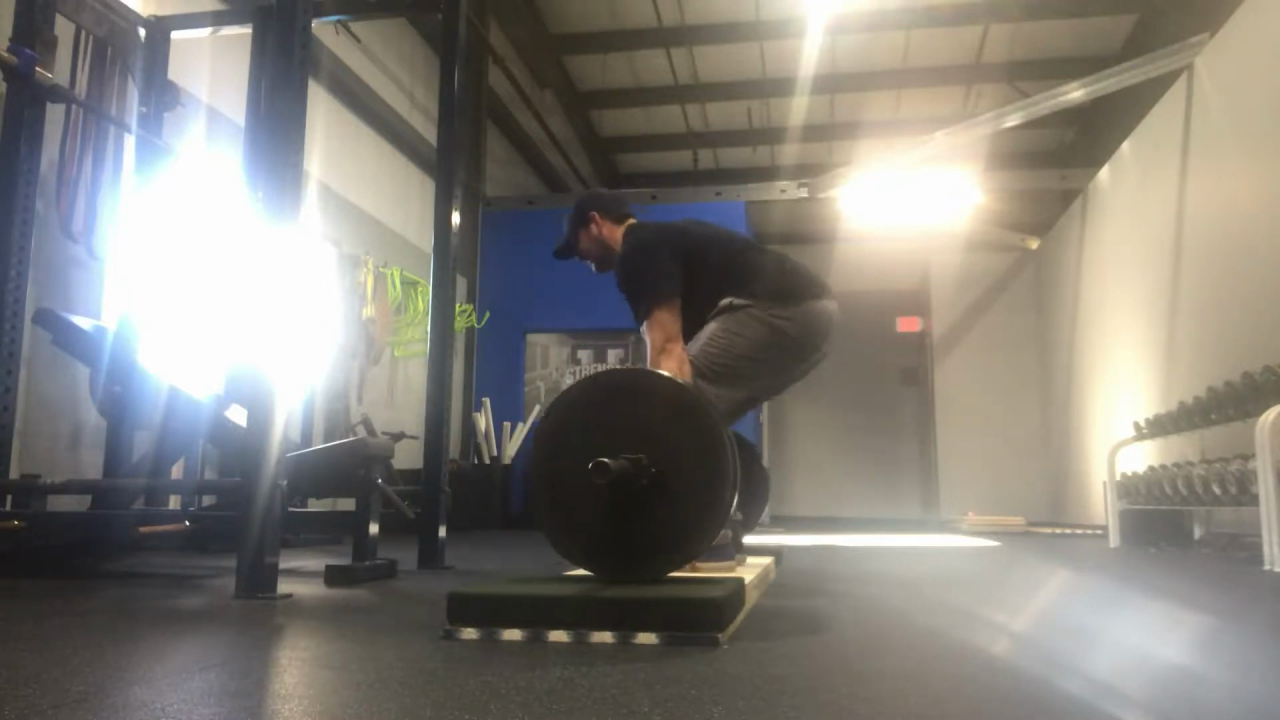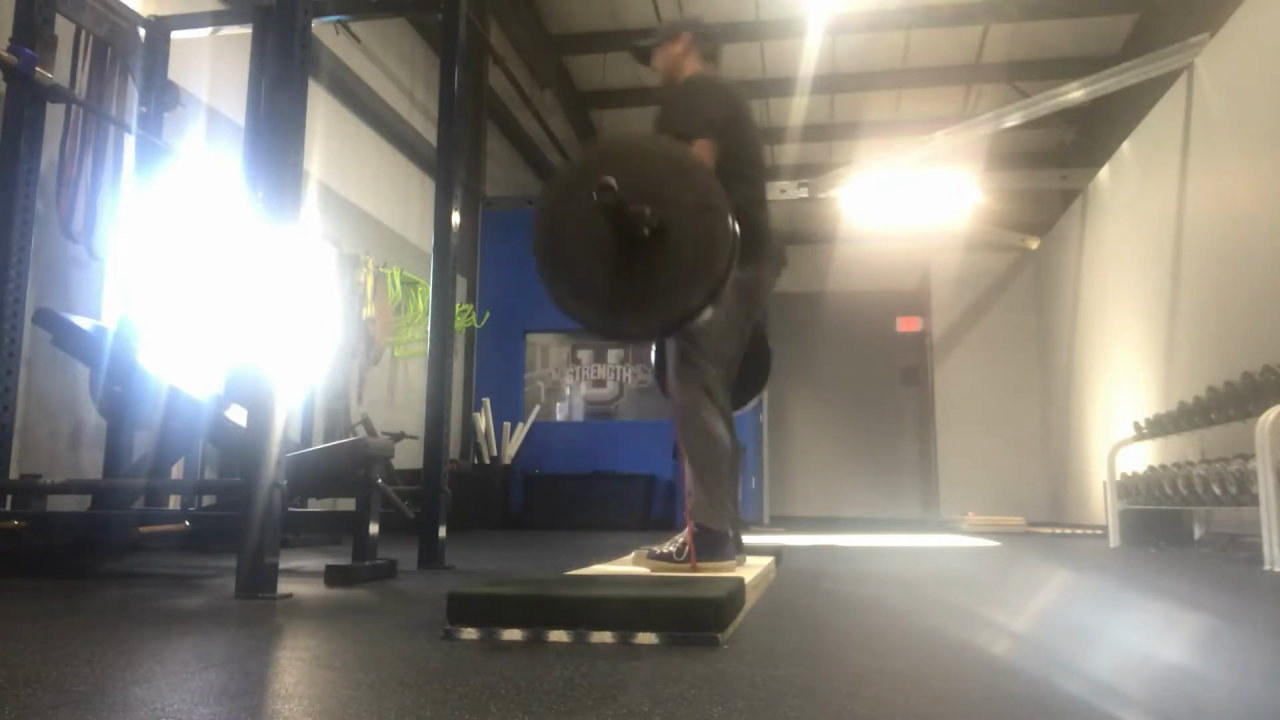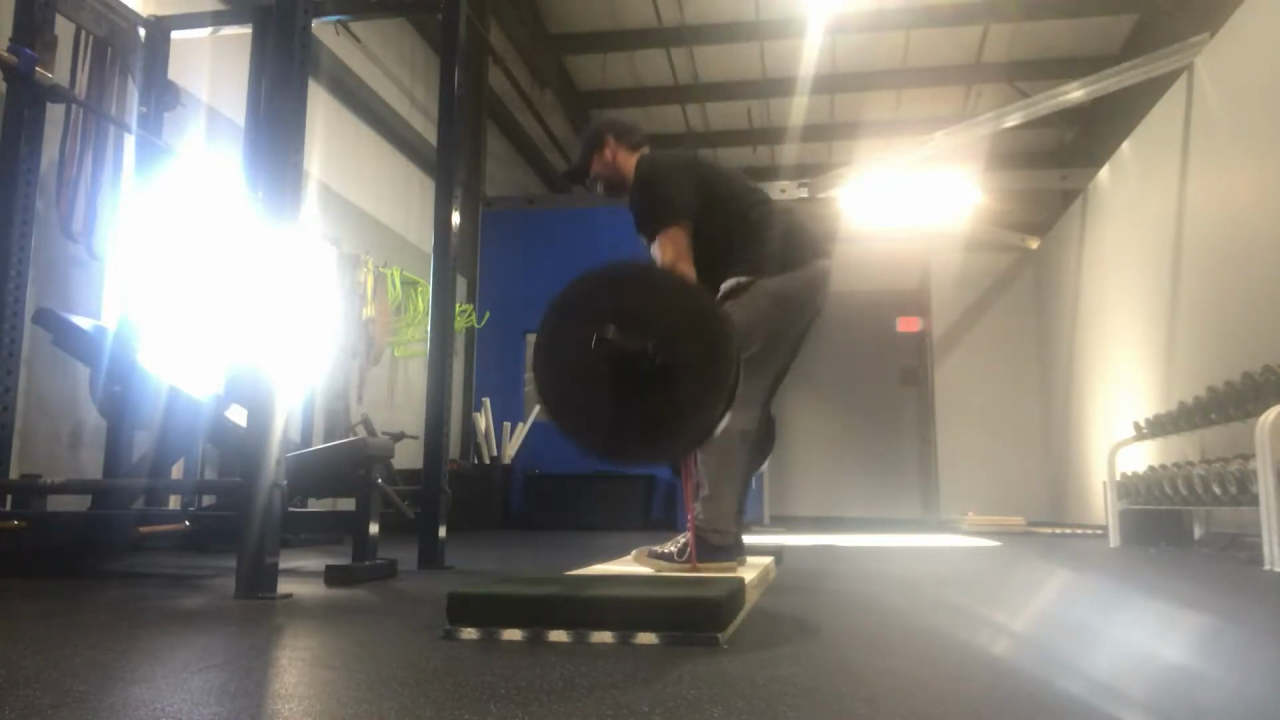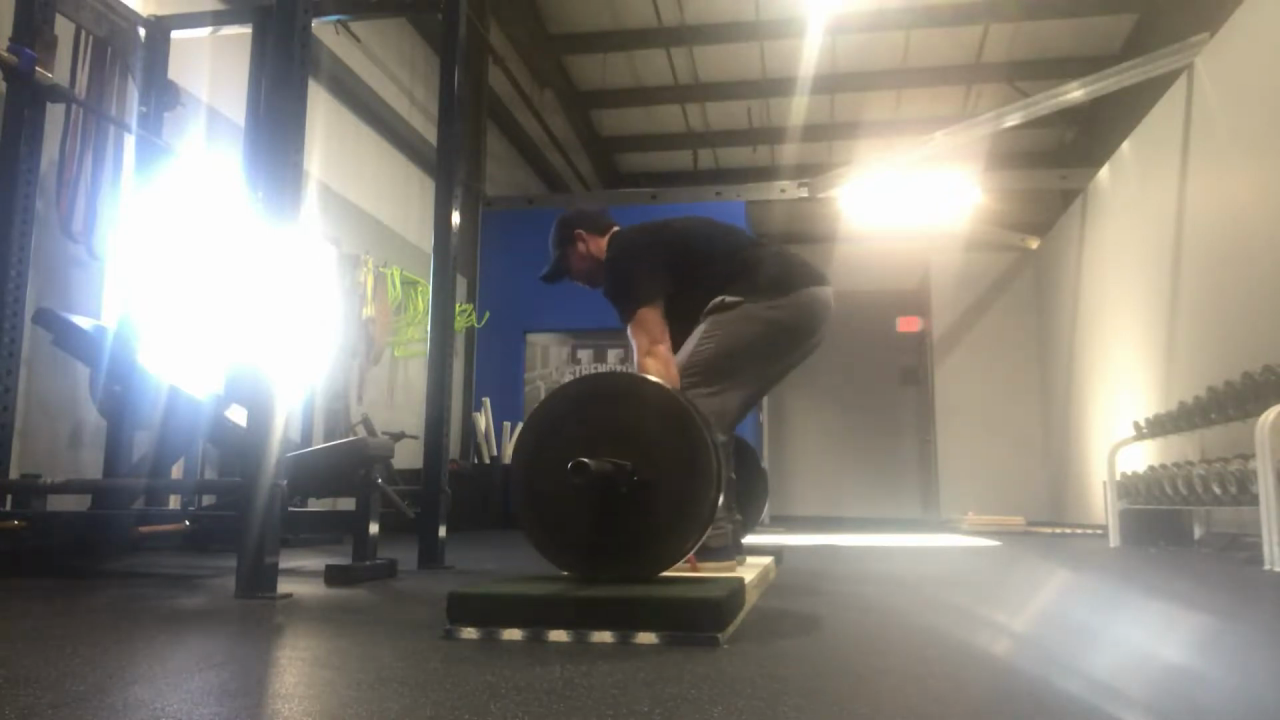
dt=0.7s
person 1, frame 1
left shoulder: (640, 252)
right shoulder: (659, 244)
left elbow: (666, 349)
right elbow: (679, 345)
left hip: (783, 308)
right hip: (808, 311)
right ankle: (714, 535)
person 1, frame 2
left shoulder: (690, 92)
right shoulder: (716, 100)
right hip: (742, 257)
left knee: (696, 394)
right knee: (706, 396)
left ankle: (709, 539)
right ankle: (718, 534)
person 1, frame 3
left shoulder: (654, 176)
right shoulder: (672, 174)
left elbow: (675, 266)
right elbow: (693, 271)
left hip: (779, 273)
right hip: (800, 269)
right knee: (736, 403)
left ankle: (711, 541)
right ankle: (721, 535)
person 1, frame 4
left shoulder: (625, 255)
right shoulder: (649, 249)
left elbow: (654, 354)
right elbow: (667, 349)
left hip: (779, 300)
right hip: (804, 298)
right knee: (703, 406)
left ankle: (708, 542)
right ankle: (722, 536)
